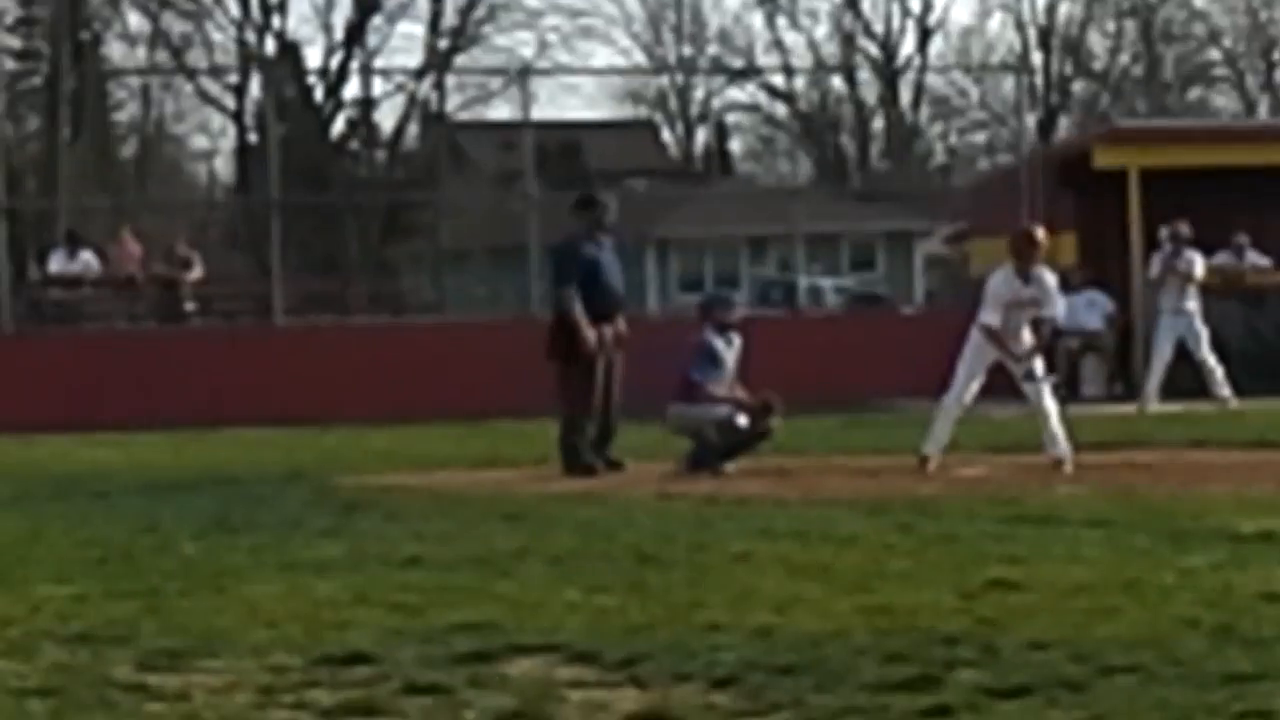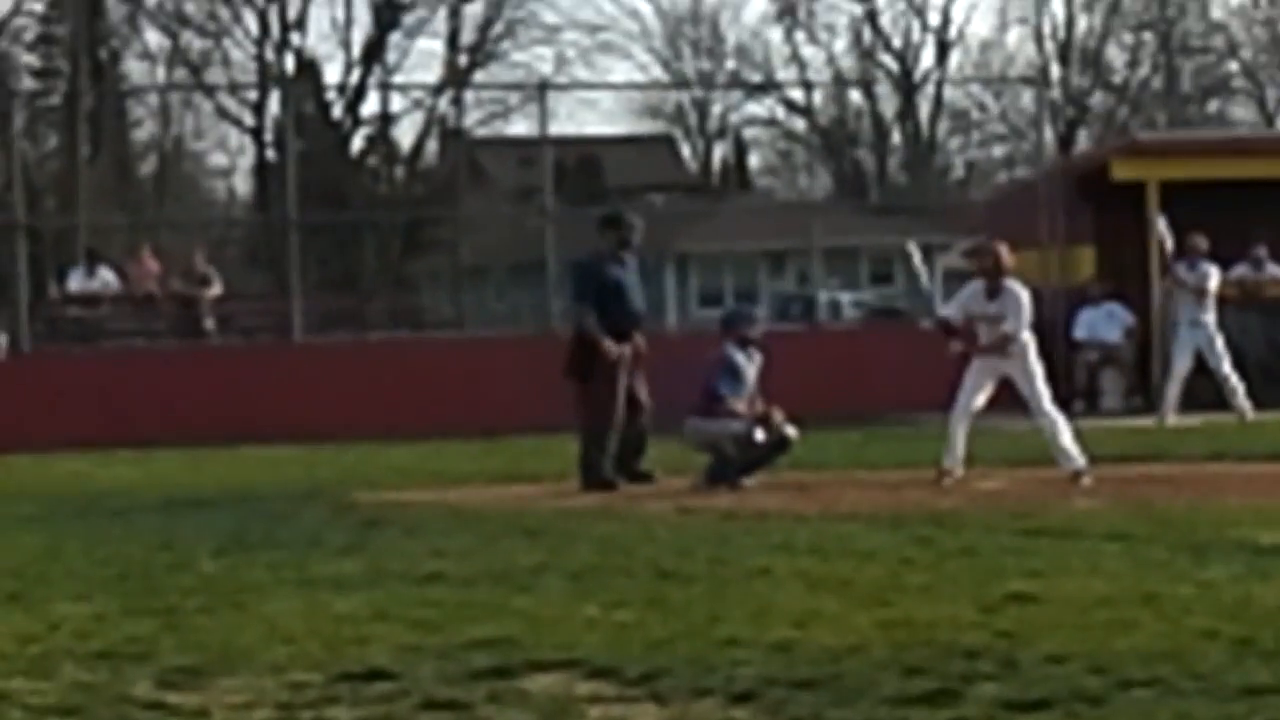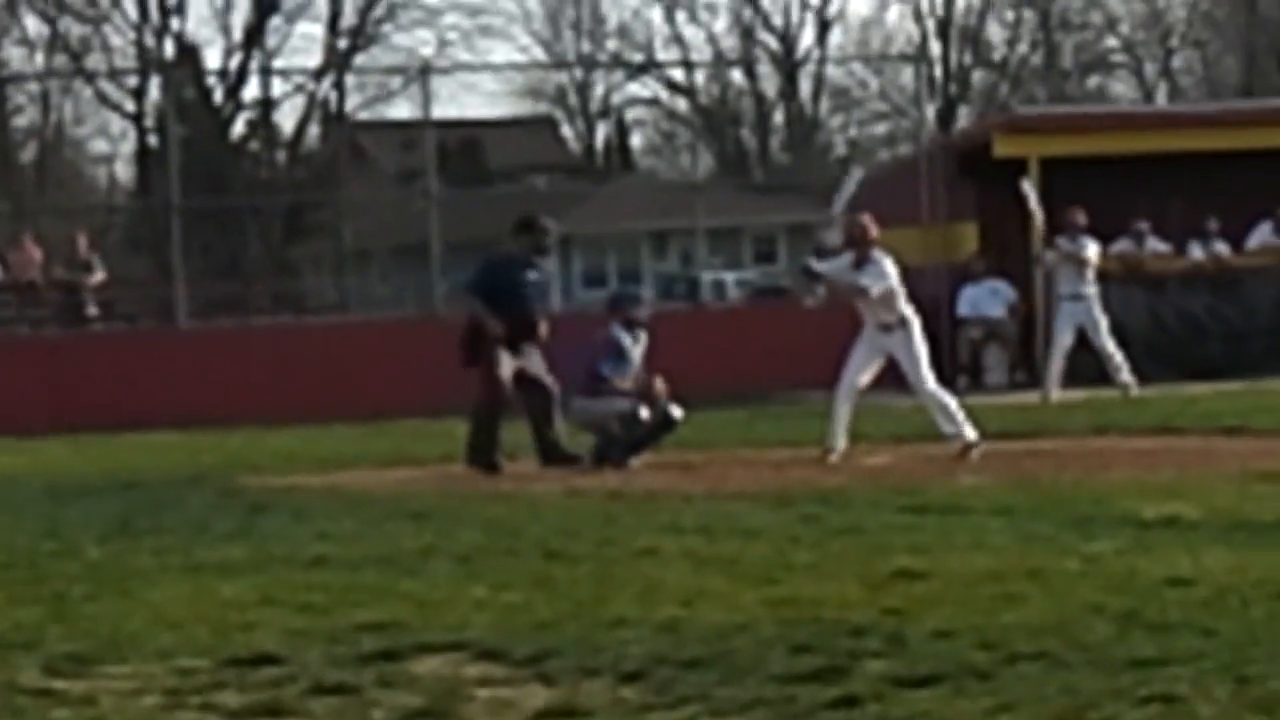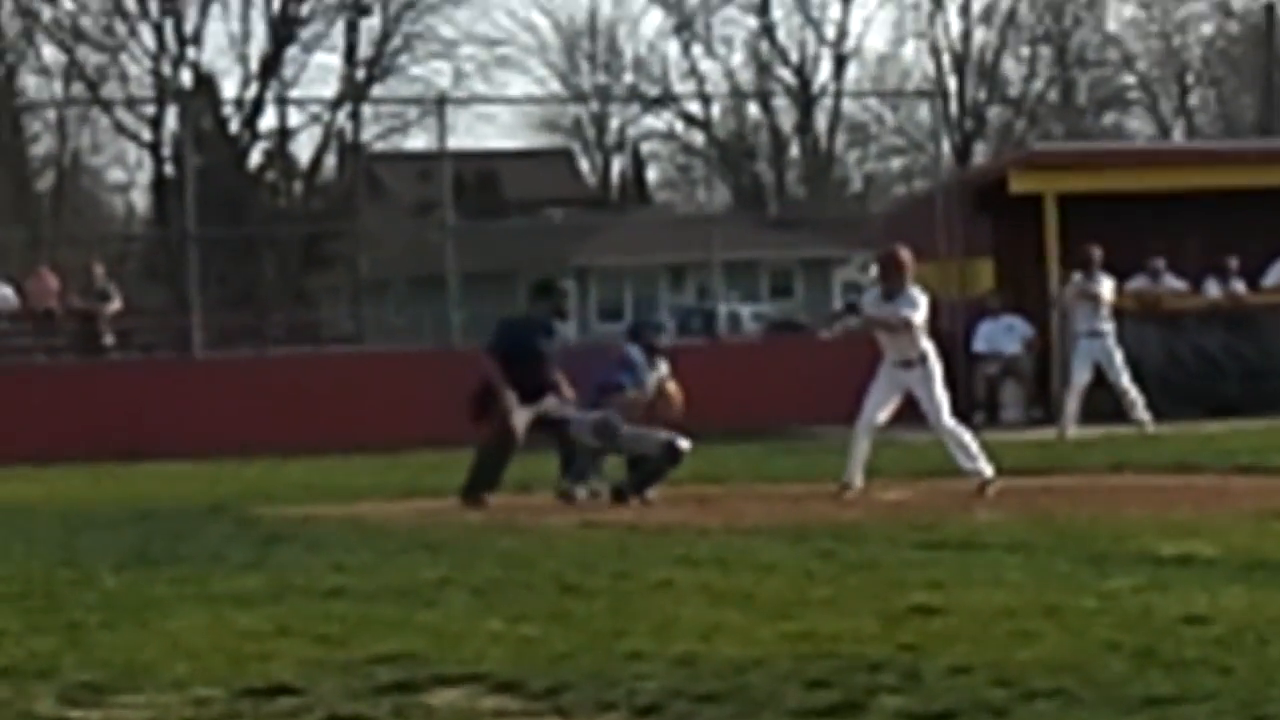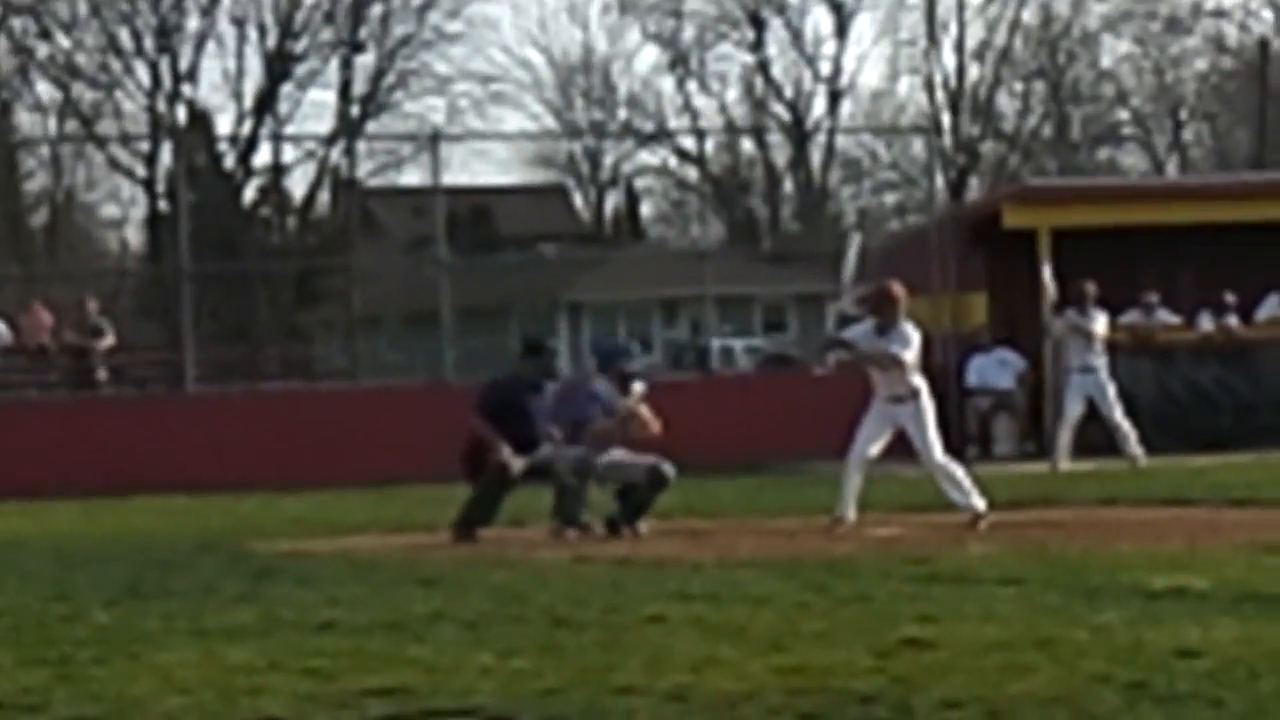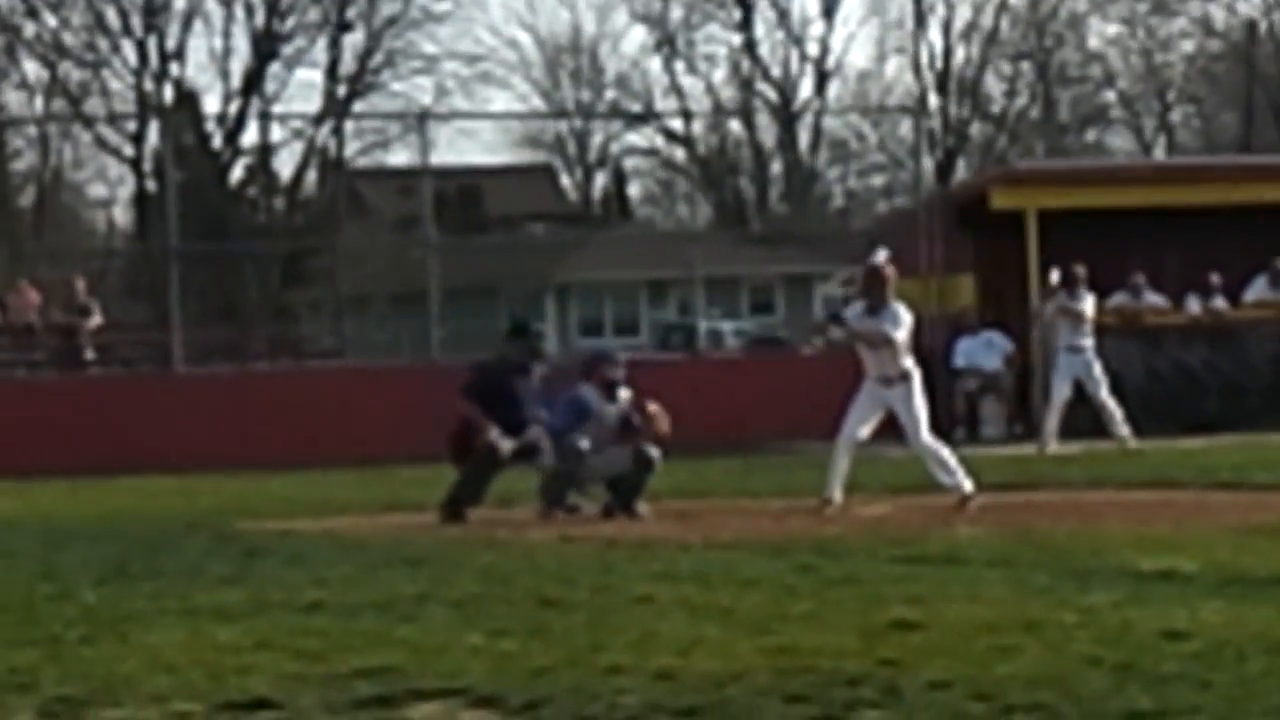
dt=0.4s
person 1, frame 1
left shoulder: (1047, 280)
right shoulder: (999, 281)
left elbow: (1046, 324)
right elbow: (987, 328)
left wrist: (1031, 357)
right wrist: (1012, 360)
left hip: (1021, 341)
right hip: (986, 340)
left knee: (1041, 394)
right knee: (958, 396)
left ankle: (1061, 452)
right ankle: (930, 451)
person 1, frame 2
left shoulder: (1018, 296)
right shoulder: (970, 292)
left elbow: (1009, 341)
right elbow: (946, 320)
left wrist: (971, 350)
right wrist: (958, 337)
left hip: (1019, 354)
right hip: (985, 355)
left knee: (1043, 408)
right knee: (962, 409)
left ankle: (1077, 465)
right ankle: (951, 466)
person 1, frame 3
left shoulder: (883, 266)
right shoulder: (845, 262)
left elbow: (854, 293)
left wrist: (821, 278)
left hip: (903, 329)
right hip: (874, 331)
left knee: (924, 385)
right knee: (847, 386)
left ankle: (968, 436)
right ankle: (836, 443)
person 1, frame 4
left shoulder: (916, 298)
right shoulder: (874, 295)
left elbow: (900, 327)
left wrist: (865, 316)
left hip: (922, 366)
right hip: (892, 367)
left knee: (943, 422)
right knee: (866, 422)
left ankle: (984, 473)
right ankle: (852, 479)
person 1, frame 5
left shoulder: (908, 334)
right shoulder: (867, 328)
left elbow: (886, 363)
right elbow: (840, 341)
left wrist: (852, 349)
left hip: (913, 402)
right hip: (884, 402)
left knee: (933, 458)
right knee: (857, 455)
left ankle: (976, 506)
right ankle: (845, 512)
person 1, frame 6
left shoulder: (899, 314)
right shoulder: (859, 309)
left elbow: (877, 342)
left wrist: (845, 326)
left hip: (903, 383)
right hip: (874, 384)
left knee: (921, 440)
right knee: (847, 437)
left ankle: (964, 487)
right ankle: (833, 493)
person 2, frame 1
left shoulder: (607, 245)
right shoulder: (571, 249)
right elbow: (567, 292)
left wrist: (619, 320)
right wrist: (583, 328)
left hip: (609, 330)
right hip: (584, 332)
left knee: (609, 396)
right knee: (582, 396)
left ankle: (599, 452)
right ankle: (576, 456)
person 2, frame 2
left shoulder: (630, 263)
right shoulder: (591, 267)
right elbow: (582, 310)
left wrist: (637, 335)
right wrist: (604, 342)
left hip: (627, 348)
right hip: (599, 350)
left knee: (639, 405)
right knee: (602, 412)
left ankle: (627, 465)
right ankle: (593, 472)
person 2, frame 3
left shoulder: (537, 269)
right shoulder: (497, 266)
right elbow: (472, 297)
left wrist: (541, 324)
right wrist: (490, 323)
left hip: (525, 343)
right hip: (494, 342)
left knee: (544, 391)
right knee: (496, 389)
left ankle: (552, 451)
right ankle: (481, 455)
person 2, frame 4
left shoulder: (549, 329)
right shoulder: (515, 327)
right elbow: (490, 360)
left wrist: (562, 387)
right wrist: (504, 391)
left hip: (540, 397)
right hip: (513, 397)
left knee: (573, 430)
right knee: (508, 433)
right ankle: (473, 491)
person 2, frame 5
left shoulder: (542, 388)
right shoulder: (501, 387)
right elbow: (478, 421)
left wrist: (558, 441)
right wrist: (499, 446)
left hip: (534, 451)
right hip: (500, 453)
left knee: (574, 463)
right knee: (504, 472)
right ankle: (465, 526)
person 2, frame 6
left shoulder: (531, 371)
right shoulder: (489, 370)
left elbow: (532, 408)
right elbow: (466, 405)
right wrist: (489, 430)
left hip: (520, 435)
right hip: (481, 437)
right knee: (492, 450)
right ankle: (452, 506)
person 3, frame 1
left shoulder: (1195, 258)
right shoulder: (1158, 258)
left elbow: (1194, 279)
right elbow: (1155, 286)
left wrist: (1175, 268)
right wrist: (1165, 270)
left hip: (1190, 314)
right hip: (1166, 315)
left knee: (1205, 356)
right knee: (1159, 358)
left ankle: (1224, 395)
right ankle: (1148, 399)
person 3, frame 2
left shoulder: (1211, 270)
right shoulder: (1177, 269)
left elbow: (1205, 292)
right elbow: (1170, 296)
left wrist: (1181, 283)
right wrist: (1172, 282)
left hip: (1207, 327)
right hip: (1184, 327)
left knee: (1224, 369)
right knee: (1177, 371)
left ankle: (1244, 408)
right ankle: (1167, 412)
person 3, frame 3
left shoulder: (1090, 244)
right shoulder: (1057, 244)
left elbow: (1085, 261)
right elbow: (1048, 265)
left wrist: (1061, 250)
left hip: (1088, 301)
right hip: (1065, 303)
left knee: (1105, 343)
right knee: (1058, 346)
left ankle: (1126, 381)
right ankle: (1050, 388)
person 3, frame 4
left shoulder: (1107, 280)
right shoulder: (1075, 282)
left elbow: (1100, 297)
right elbow: (1065, 303)
left wrist: (1079, 286)
left hip: (1104, 338)
right hip: (1083, 340)
left knee: (1122, 380)
right knee: (1076, 383)
left ankle: (1143, 419)
right ankle: (1066, 425)
person 3, frame 5
left shoulder: (1100, 316)
right shoulder: (1067, 316)
left elbow: (1094, 335)
right elbow: (1057, 335)
left wrist: (1072, 324)
left hip: (1098, 373)
right hip: (1076, 374)
left knee: (1115, 415)
right knee: (1068, 417)
left ankle: (1136, 453)
right ankle: (1059, 458)
person 3, frame 6
left shoulder: (1088, 298)
right shoulder: (1056, 298)
left elbow: (1083, 316)
right elbow: (1046, 320)
left wrist: (1062, 306)
left hip: (1085, 354)
right hip: (1064, 355)
left knee: (1102, 396)
right knee: (1056, 398)
left ankle: (1124, 435)
right ankle: (1047, 440)
person 4, frame 1
left shoulder: (734, 341)
right shoulder: (706, 347)
left elbow: (732, 385)
right elbow: (702, 392)
left wrist: (755, 402)
right wrist: (739, 401)
left hip: (715, 409)
right hip: (686, 412)
left knee: (766, 422)
right knee: (737, 421)
left ankle: (713, 458)
right ankle: (696, 460)
person 4, frame 2
left shoulder: (753, 357)
right shoulder: (726, 361)
left elbow: (752, 399)
right elbow: (723, 407)
left wrist: (769, 412)
right wrist: (758, 417)
left hip: (732, 424)
right hip: (704, 427)
left knee: (786, 435)
right knee: (754, 436)
left ankle: (732, 472)
right ankle: (715, 474)
person 4, frame 3
left shoulder: (640, 339)
right shoulder: (610, 342)
left elbow: (640, 379)
right elbow: (605, 388)
left wrist: (652, 386)
right wrist: (639, 392)
left hip: (618, 404)
right hip: (589, 407)
left knee: (672, 414)
right knee: (639, 414)
left ankle: (619, 454)
right ankle: (602, 454)
person 4, frame 4
left shoulder: (660, 368)
right shoulder: (626, 363)
right elbow: (618, 401)
left hip: (630, 431)
left knee: (678, 447)
left ankle: (630, 487)
right ankle: (578, 483)
person 4, frame 5
left shoulder: (634, 392)
right shoulder: (592, 394)
left elbow: (653, 430)
right elbow: (592, 433)
left wrist: (643, 415)
right wrist: (622, 422)
left hip: (609, 455)
left knee: (663, 473)
left ankle: (624, 520)
person 4, frame 6
left shoulder: (622, 398)
right shoulder: (581, 399)
left elbow: (637, 434)
right elbow: (553, 437)
left hip: (598, 462)
right hip: (568, 466)
left knee: (649, 454)
